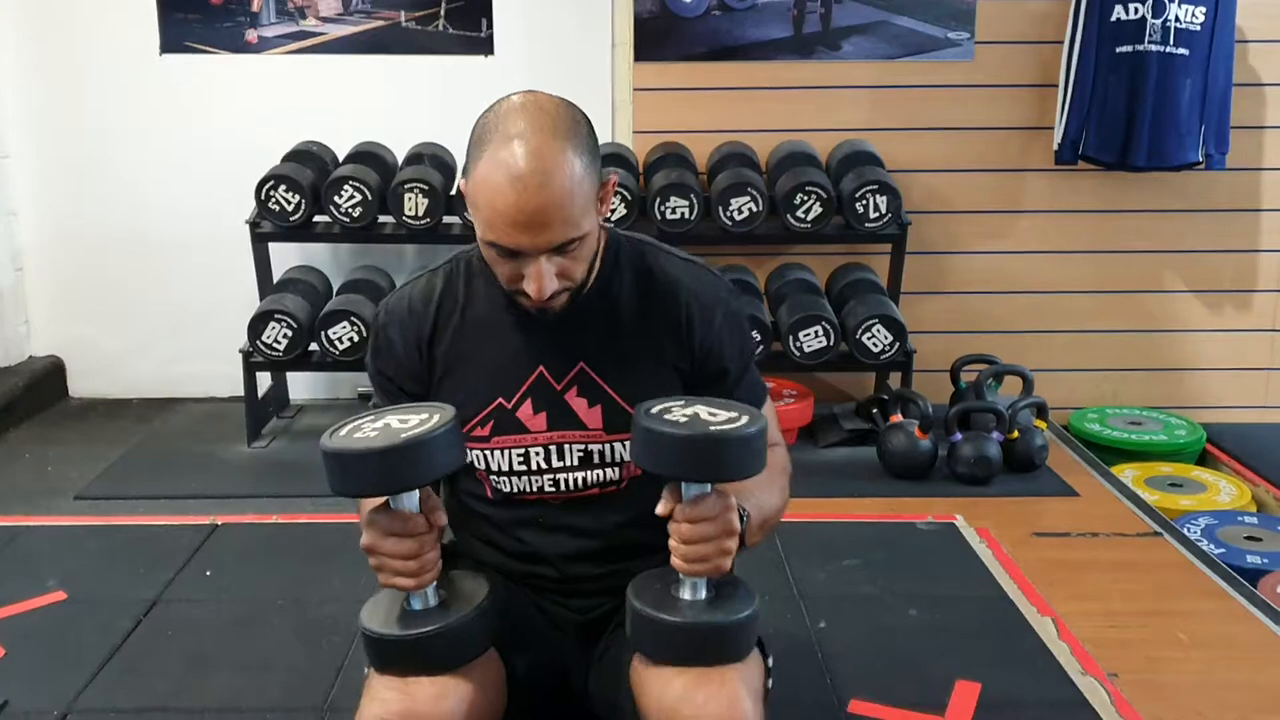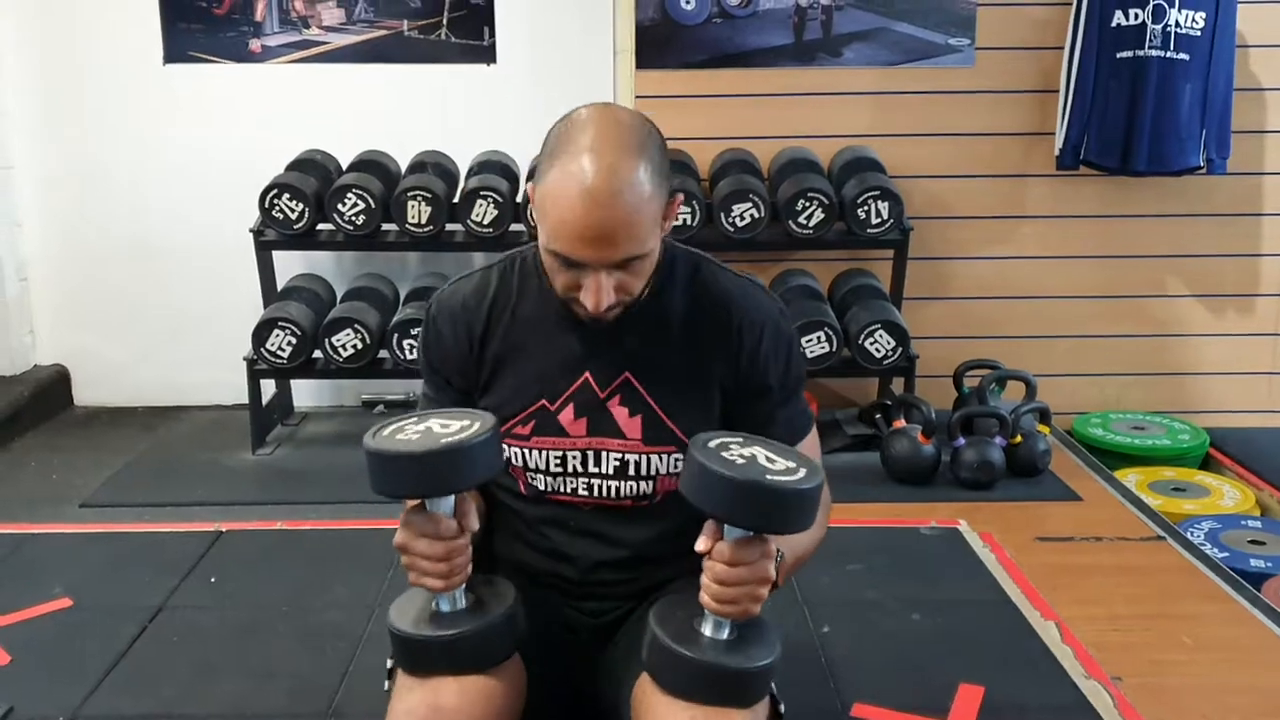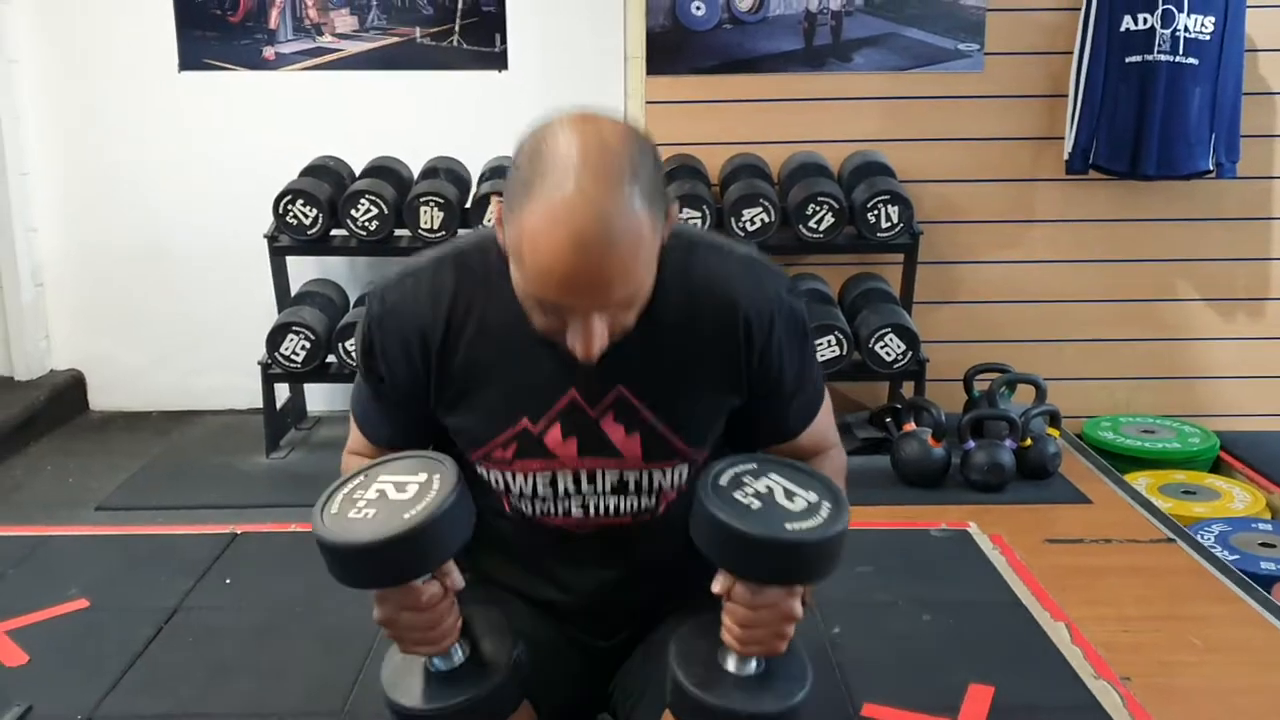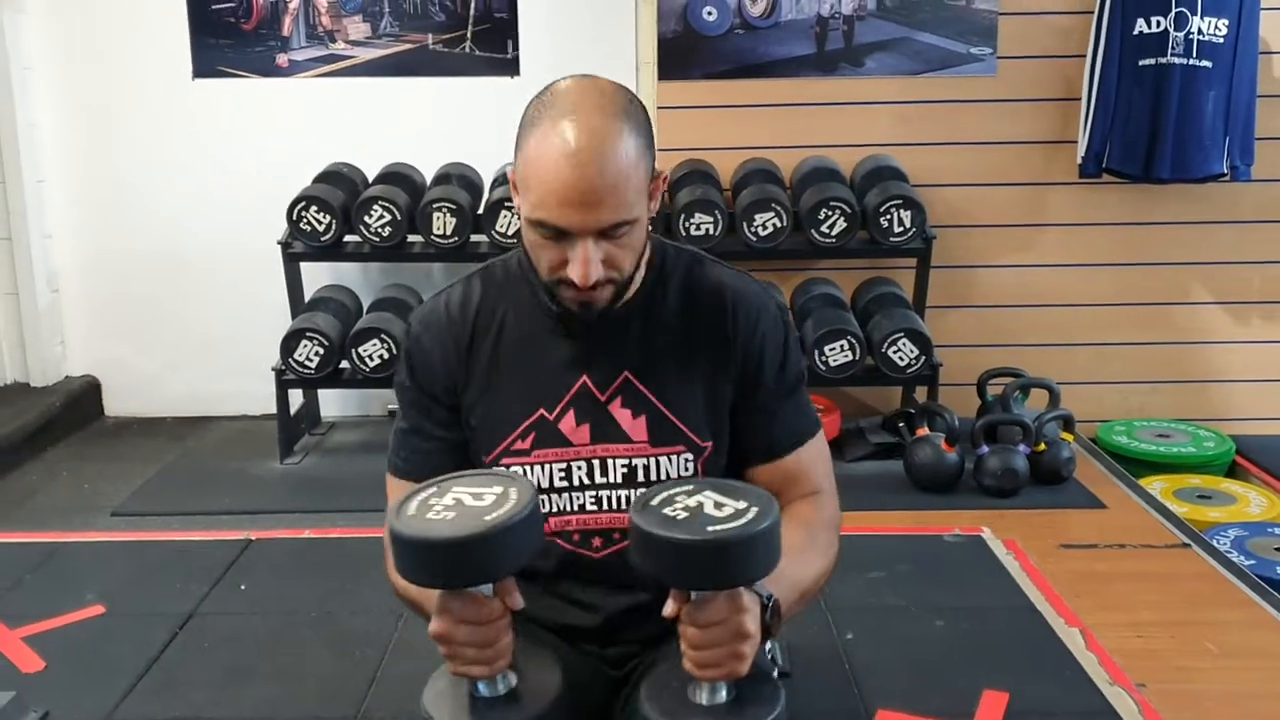
dt=0.5s
person 1, frame 1
left shoulder: (689, 300)
right shoulder: (415, 320)
left elbow: (765, 454)
left wrist: (735, 514)
right wrist: (392, 521)
right hip: (497, 592)
person 1, frame 2
left shoulder: (743, 320)
right shoulder: (465, 313)
left wrist: (767, 554)
right wrist: (431, 522)
left hip: (674, 602)
right hip: (517, 594)
person 1, frame 3
left shoulder: (745, 302)
right shoulder: (416, 309)
left elbow: (816, 453)
right elbow: (372, 455)
left hip: (686, 606)
right hip: (509, 606)
person 1, frame 4
left shoulder: (741, 317)
right shoulder: (448, 331)
left elbow: (809, 502)
left wrist: (757, 600)
right wrist: (448, 593)
left hip: (689, 638)
right hip: (527, 638)
